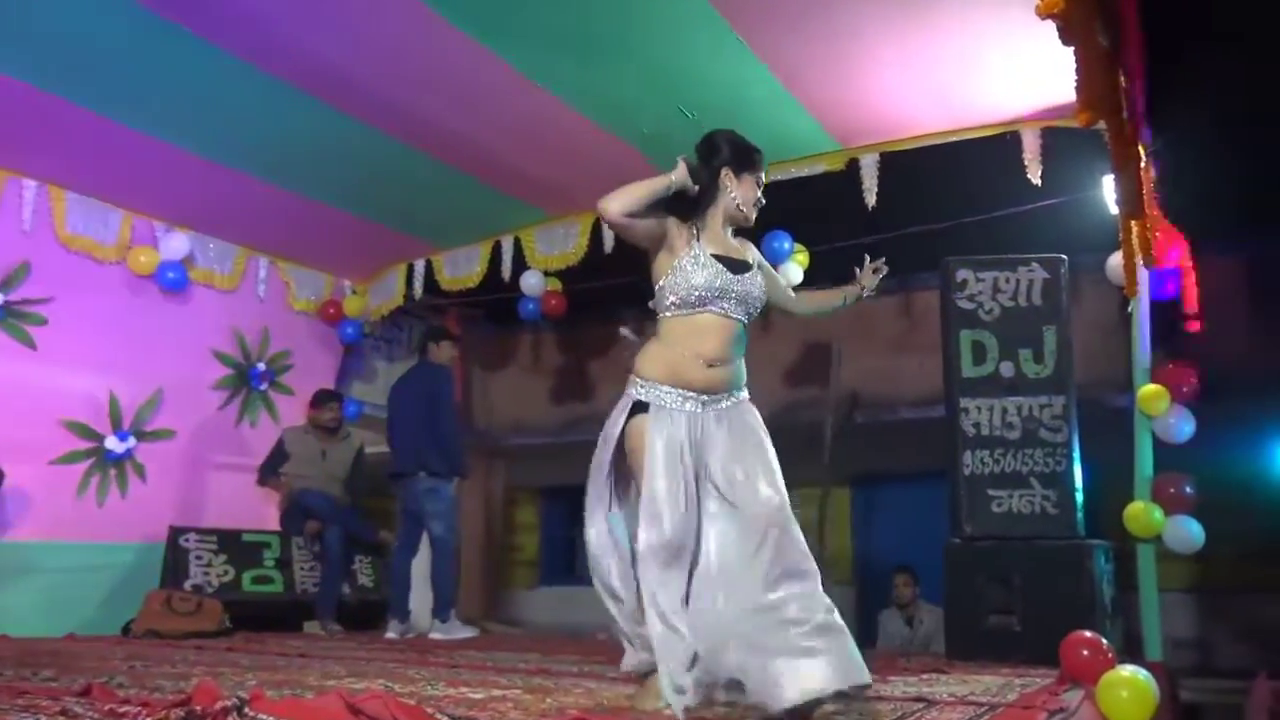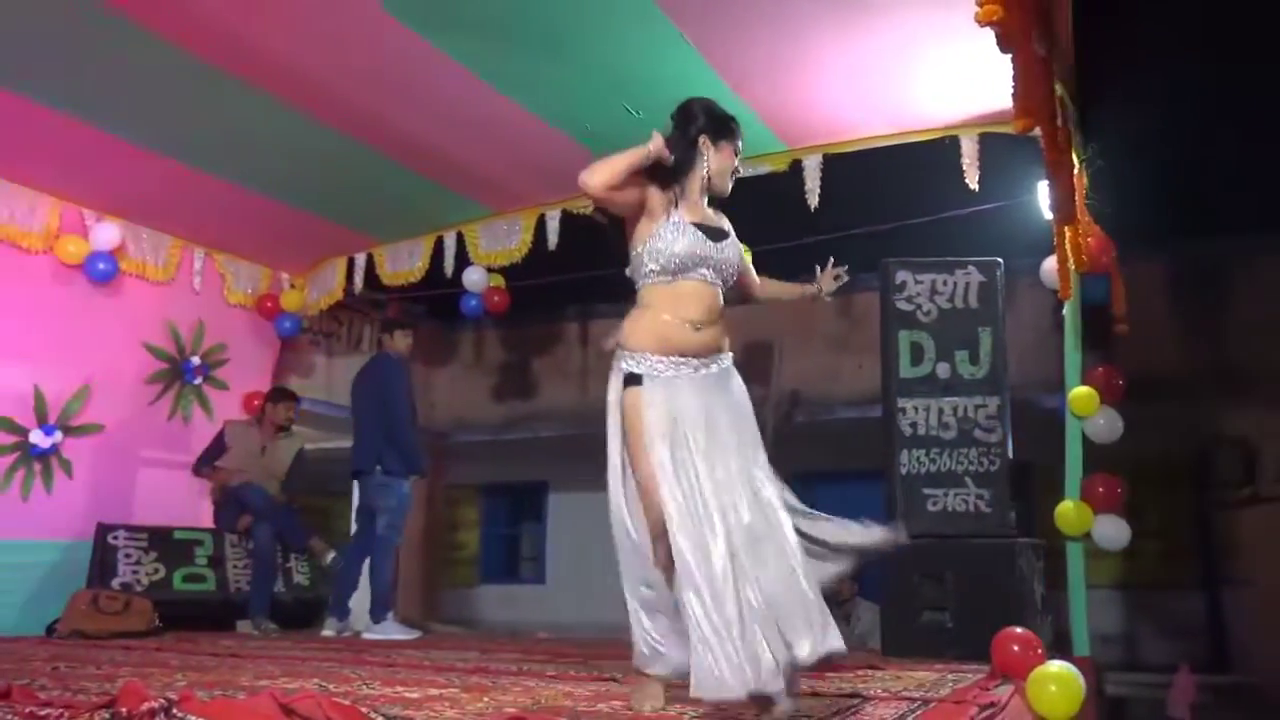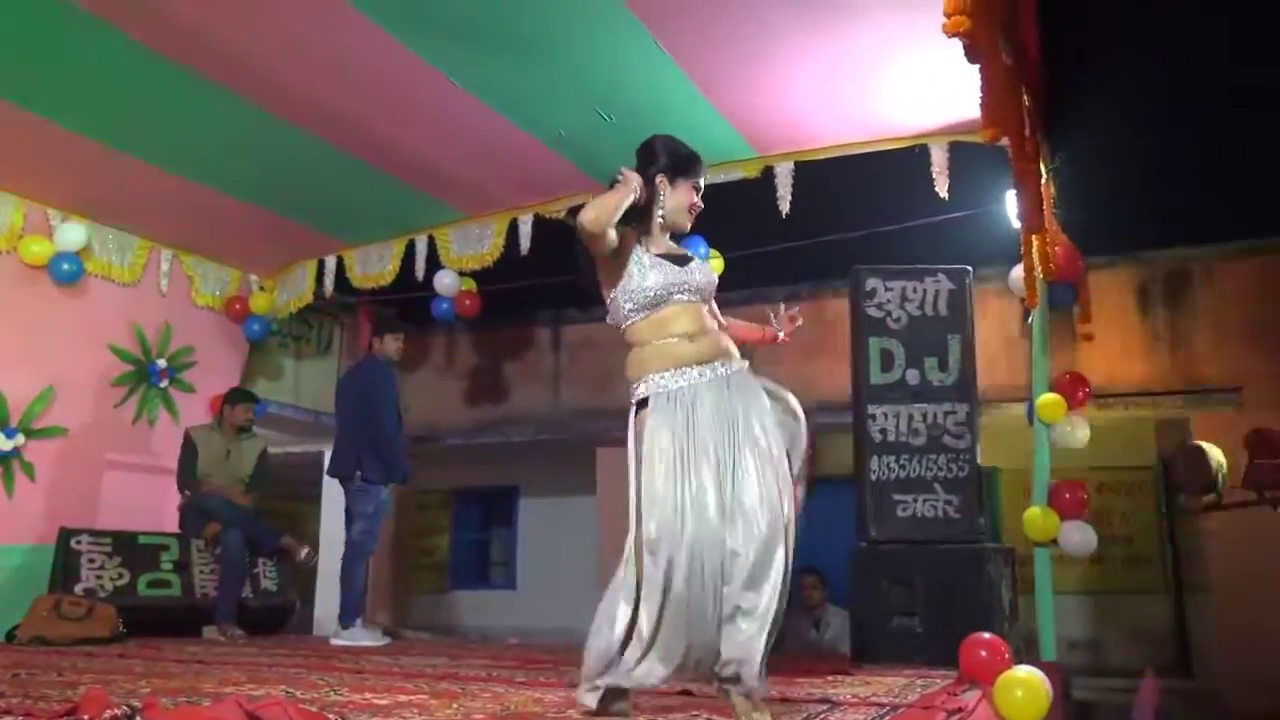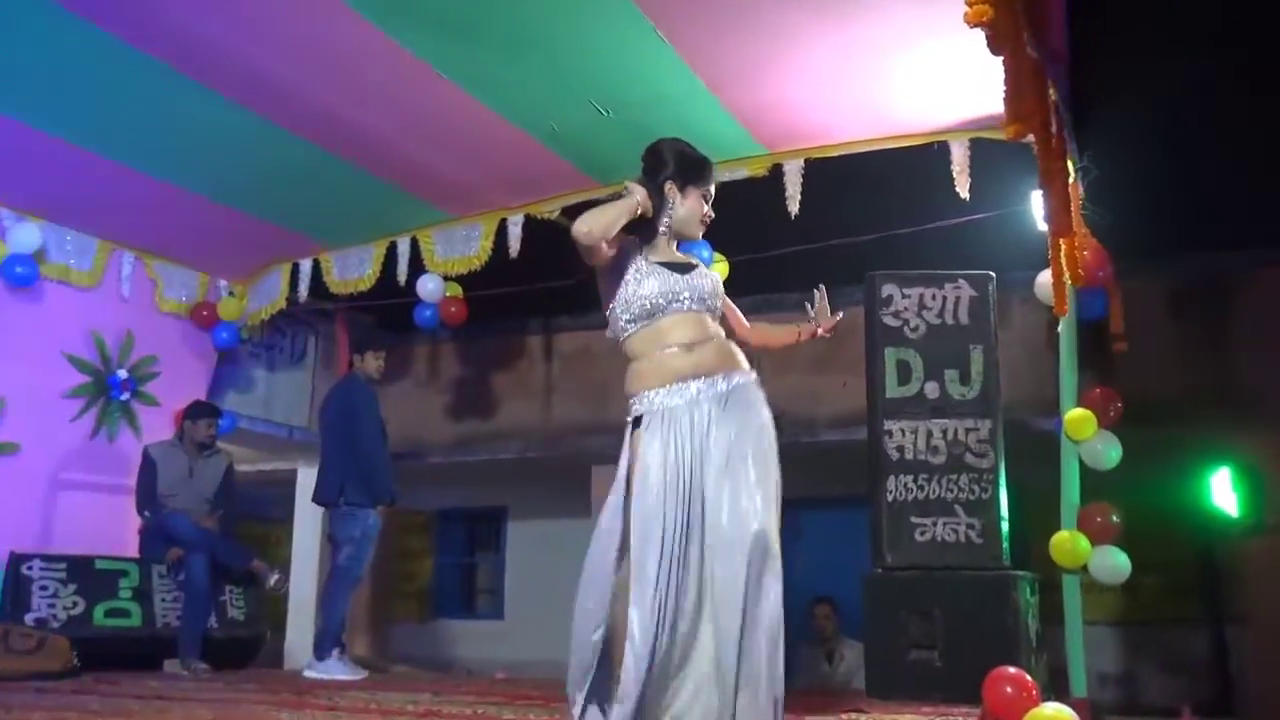
dt=0.7s
person 1, frame 1
left shoulder: (748, 254)
right shoulder: (671, 233)
left elbow: (795, 302)
right elbow: (611, 210)
left wrist: (854, 291)
right wrist: (674, 181)
left hip: (728, 410)
right hip: (662, 405)
left knee: (763, 520)
right knee: (665, 537)
left ankle: (792, 667)
right ankle: (661, 669)
person 1, frame 2
left shoulder: (721, 222)
right shoulder: (653, 202)
left elbow: (758, 288)
right elbow: (593, 184)
left wrist: (819, 289)
right wrist: (657, 150)
left hip: (714, 378)
right hip: (650, 373)
left knee: (740, 506)
right knee: (665, 516)
left ankle: (755, 664)
right ankle: (658, 661)
person 1, frame 3
left shoulder: (685, 254)
right shoulder: (620, 247)
right elbow: (589, 221)
left wrist: (772, 332)
right wrist: (630, 189)
left hip: (730, 390)
right hip: (667, 399)
left knee: (752, 524)
right knee: (664, 533)
person 1, frame 4
left shoulder: (698, 266)
right shoulder: (621, 255)
left elbow: (745, 331)
right elbow: (585, 232)
left wrist: (811, 329)
right wrist: (634, 202)
left hip: (735, 405)
right hip: (663, 416)
left knee: (743, 546)
right knee: (651, 554)
person 2, frame 1
left shoulder: (402, 383)
right shoulder: (439, 375)
left elbow: (392, 431)
right elbow: (447, 426)
right wrist: (458, 467)
left hip: (405, 474)
right hip: (433, 474)
left knee: (405, 545)
right knee: (444, 544)
left ankle: (397, 619)
right ankle: (443, 619)
person 2, frame 2
left shoulder: (366, 373)
right shoulder: (394, 369)
right elbow: (402, 420)
right wrist: (416, 464)
left hip: (367, 466)
right hip: (391, 468)
left knee: (362, 540)
right knee: (385, 542)
left ankle: (336, 617)
right ankle: (381, 620)
person 2, frame 3
left shoulder: (355, 374)
right shoulder: (380, 373)
right elbow: (387, 427)
right wrist: (398, 471)
left hip: (353, 468)
right hip: (371, 471)
left knee: (357, 545)
right knee: (362, 546)
left ankle: (351, 619)
right ankle: (350, 625)
person 2, frame 4
left shoulder: (339, 393)
right shoulder: (360, 392)
right elbow: (369, 446)
right wrist: (383, 494)
left hip: (340, 493)
right hip: (358, 496)
left knee: (343, 572)
right knee: (348, 573)
left ankle: (332, 652)
right ankle: (324, 656)
person 3, frame 1
left shoulder: (353, 445)
right shoulder: (291, 437)
left elbow: (354, 492)
right elbow: (264, 474)
left wrist: (322, 518)
right wrist: (284, 487)
left hip: (334, 516)
right hip: (298, 515)
left knee: (335, 533)
right knee: (309, 497)
left ankle: (326, 615)
right ankle: (379, 537)
person 3, frame 2
left shoulder: (294, 446)
right shoulder: (233, 430)
right elbow: (200, 465)
left wrist: (254, 514)
right wrist: (216, 476)
left hip: (265, 513)
right hip: (231, 508)
left knee: (265, 531)
right knee: (248, 490)
left ankle: (259, 615)
right ankle: (313, 544)
person 3, frame 3
left shoulder: (257, 446)
right shoulder: (196, 436)
left elbow: (257, 495)
right elbow: (185, 484)
left wrist: (222, 521)
right wrist: (229, 495)
left hip: (234, 518)
right hip: (198, 514)
left knee: (234, 536)
right knee: (210, 500)
left ankle: (225, 621)
right ankle: (285, 542)
person 3, frame 4
left shoulder: (222, 462)
right shoulder: (156, 453)
left elbow: (225, 513)
right elbow: (145, 506)
left wrist: (195, 537)
right wrist: (193, 521)
left hip: (199, 542)
right hip: (160, 538)
left knee: (200, 560)
right knee: (175, 522)
left ankle: (189, 655)
right ankle: (256, 567)
